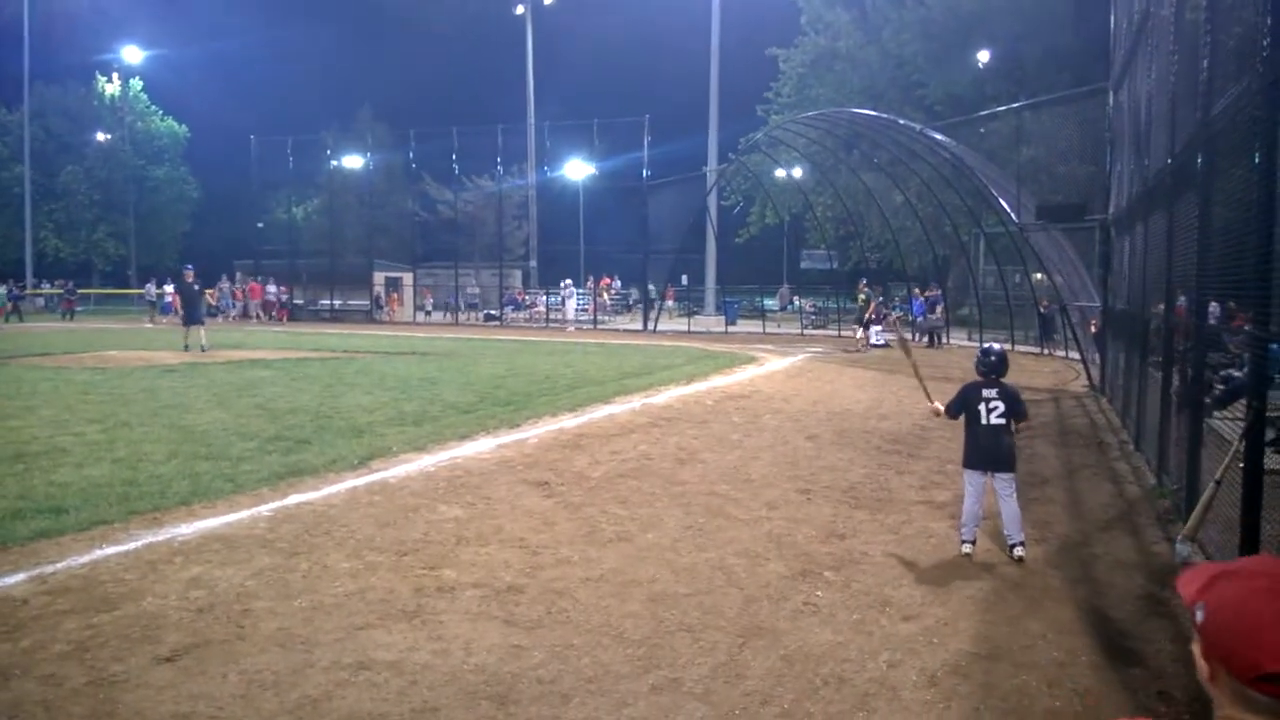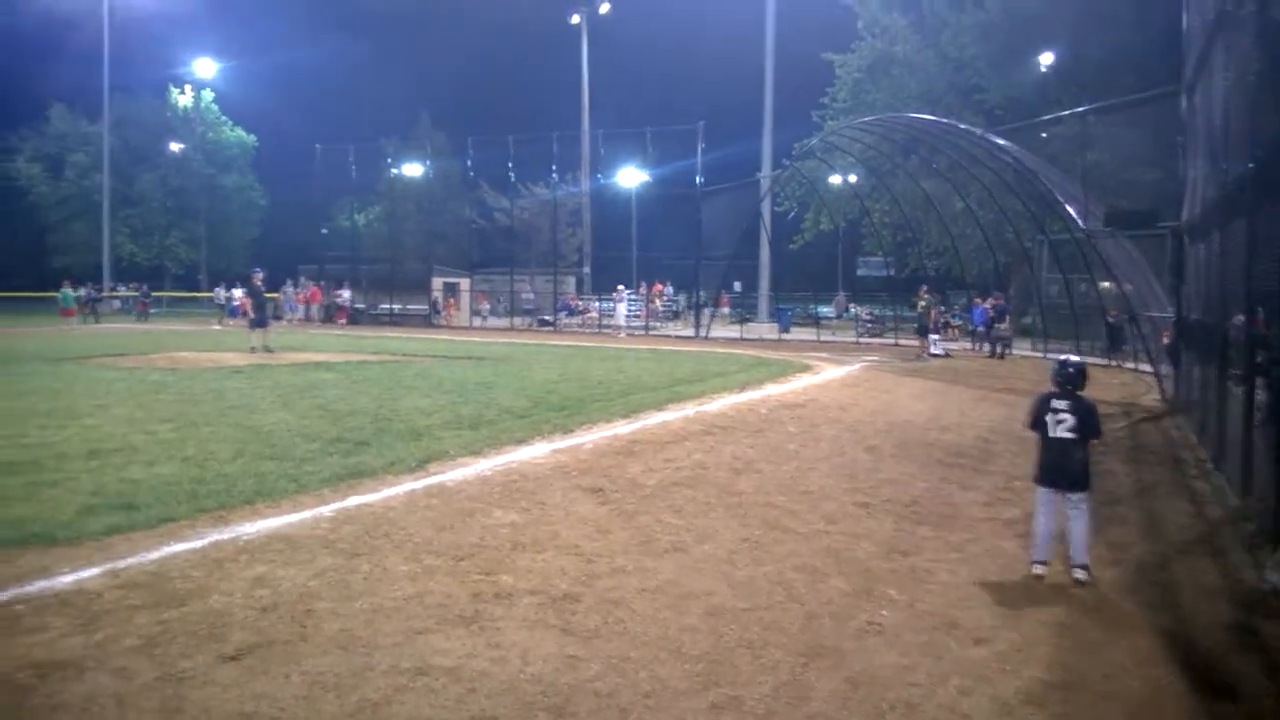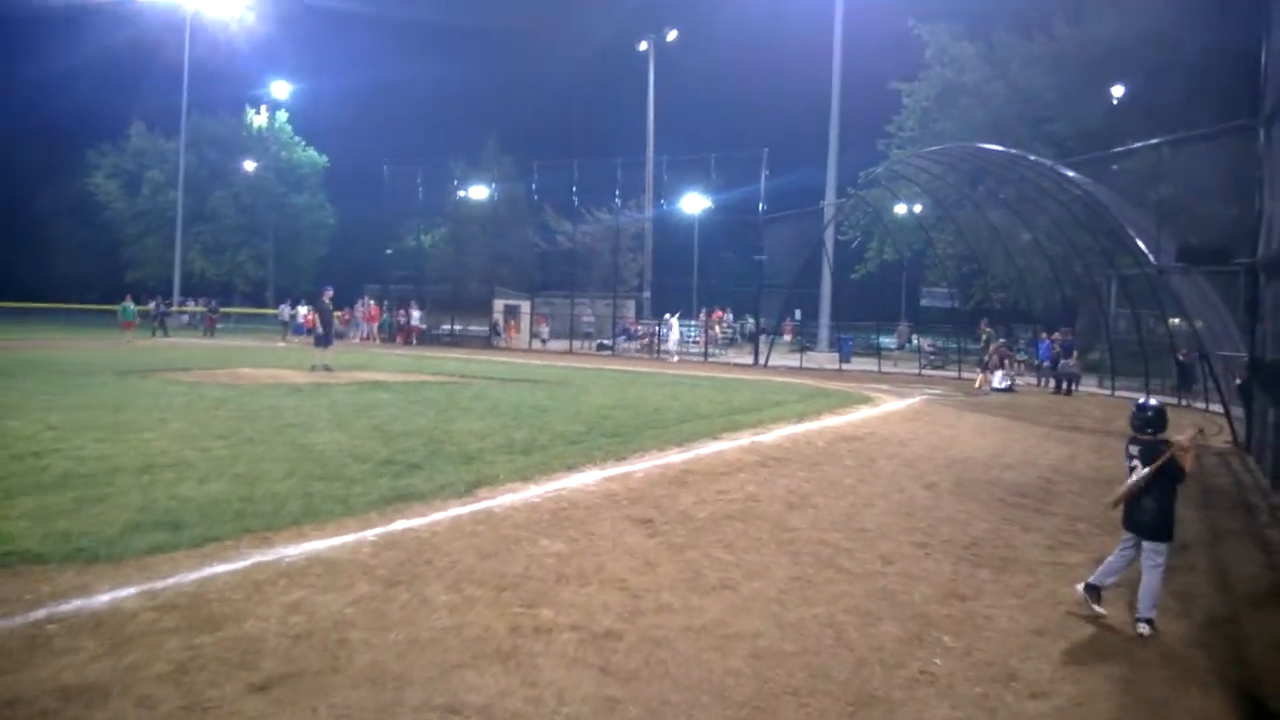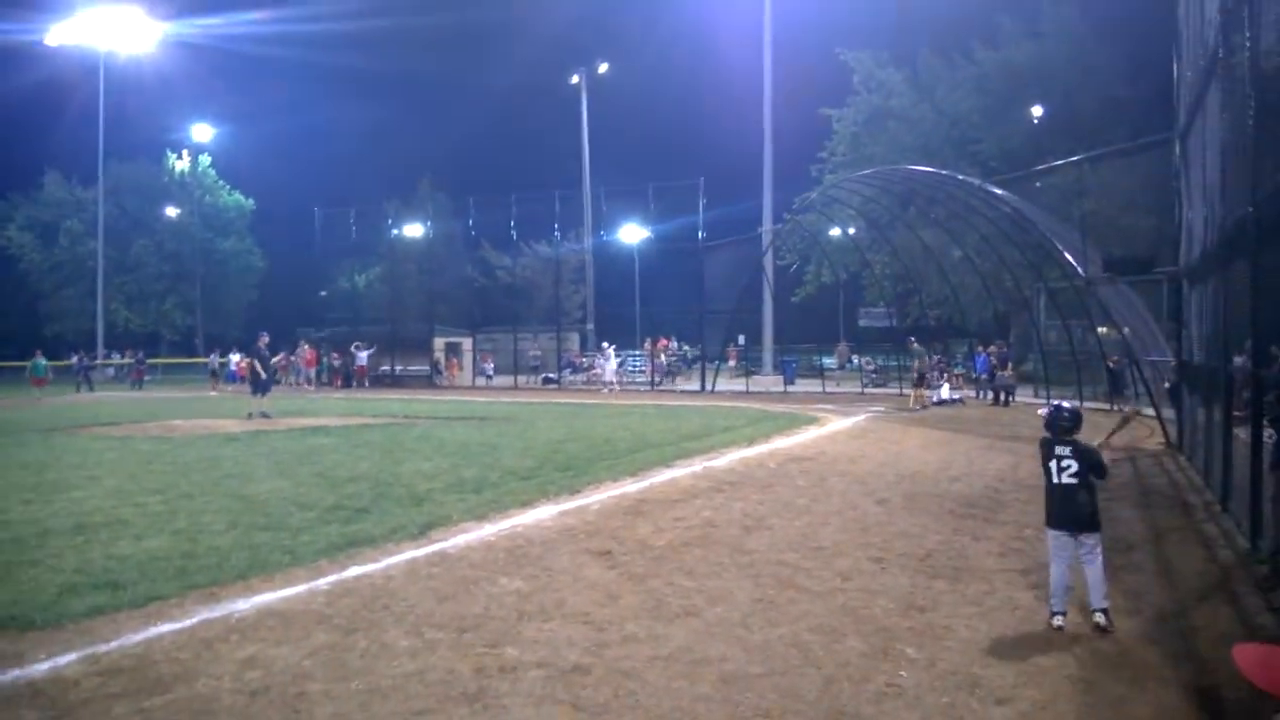
dt=0.7s
person 1, frame 1
left shoulder: (969, 390)
right shoulder: (1011, 392)
left elbow: (950, 413)
right elbow: (1022, 422)
left wrist: (938, 408)
left hip: (975, 455)
right hip: (1003, 455)
left knee: (972, 498)
right knee: (1008, 498)
left ankle: (968, 541)
right ankle: (1016, 544)
person 1, frame 2
left shoulder: (1043, 401)
right shoulder: (1086, 406)
left elbow: (1035, 427)
right elbow: (1094, 439)
left hip: (1048, 468)
right hip: (1076, 470)
left knee: (1044, 515)
right knee: (1077, 517)
left ankle: (1039, 561)
right ankle: (1079, 566)
person 1, frame 3
left shoulder: (1134, 442)
right shoulder: (1157, 451)
right elbow: (1182, 474)
left wrist: (1180, 443)
right wrist: (1189, 449)
left hip: (1135, 514)
right hip: (1156, 519)
left knee: (1125, 552)
right knee: (1153, 568)
left ankle: (1092, 586)
right ankle: (1144, 620)
person 1, frame 4
left shoulder: (1045, 445)
right shoulder: (1085, 451)
right elbow: (1101, 474)
right wrist: (1096, 452)
left hip: (1058, 517)
right hip: (1086, 517)
left knee: (1059, 564)
right knee: (1092, 562)
left ankle: (1057, 614)
right ankle: (1100, 612)
